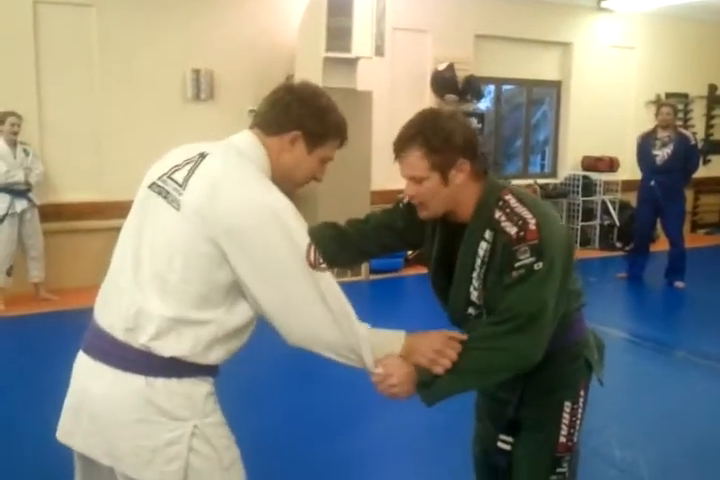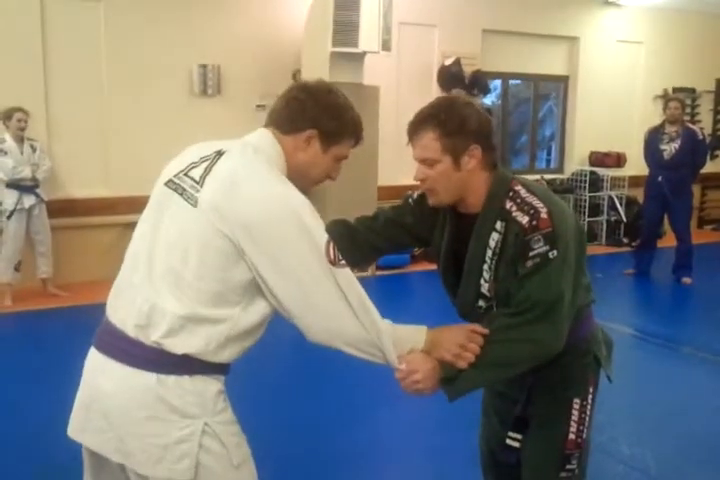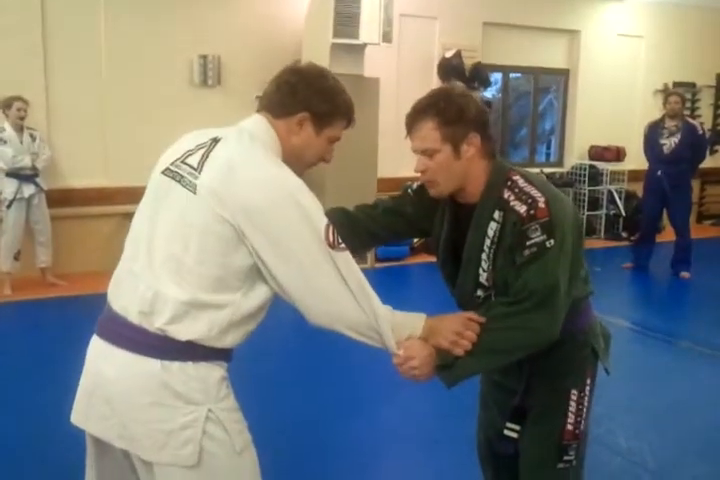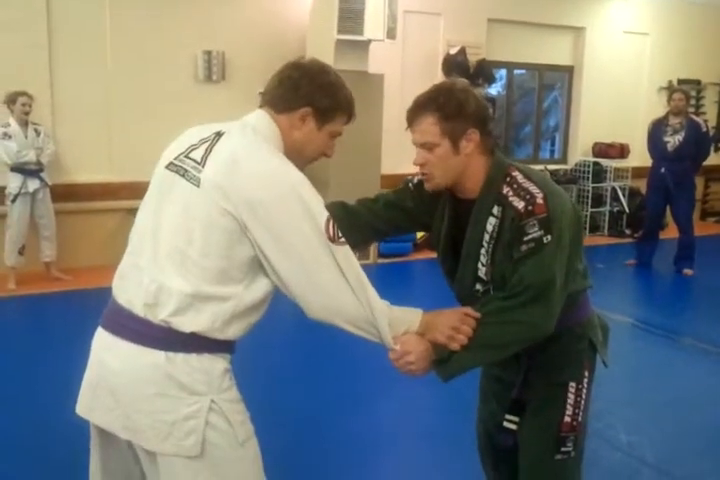
dt=0.4s
person 1, frame 1
left shoulder: (182, 159)
right shoulder: (256, 203)
right elbow: (313, 319)
right wrist: (403, 346)
left hip: (98, 374)
right hip: (159, 399)
person 1, frame 2
left shoulder: (199, 157)
right shoulder: (271, 200)
right elbow: (332, 314)
right wrist: (426, 342)
left hip: (108, 369)
right hip: (168, 396)
person 1, frame 3
left shoulder: (192, 146)
right shoulder: (268, 184)
right elbow: (331, 294)
right wrist: (421, 329)
left hip: (111, 356)
right hip: (173, 383)
person 1, frame 4
left shoulder: (195, 140)
right shoulder: (270, 177)
right elbow: (329, 289)
right wrist: (418, 324)
left hip: (115, 350)
right hip: (176, 376)
person 2, frame 1
left shoulder: (528, 231)
right shoulder: (428, 209)
left elbow: (519, 341)
right elbow: (360, 237)
left wrist: (422, 374)
left hip: (553, 364)
right hip: (499, 358)
person 2, frame 2
left shoulder: (539, 222)
right shoulder: (437, 204)
left elbow: (539, 331)
right elbow: (371, 234)
left wrist: (446, 368)
left hip: (562, 360)
right hip: (507, 355)
person 2, frame 3
left shoulder: (536, 211)
right shoulder: (437, 194)
left elbow: (536, 319)
right elbow: (373, 222)
left wrist: (443, 354)
left hip: (560, 352)
right hip: (506, 348)
person 2, frame 4
left shoulder: (535, 206)
right shoulder: (437, 190)
left elbow: (530, 312)
right elbow: (372, 215)
left wrist: (439, 348)
left hip: (559, 345)
right hip: (505, 344)
person 3, frame 1
left shoulder: (26, 149)
left elbow: (38, 171)
left wrist: (28, 181)
right wrist: (25, 175)
left hip: (26, 201)
left knee: (35, 245)
left ankle: (40, 289)
person 3, frame 2
left shoulder: (33, 145)
left elbow: (46, 166)
left wrist: (35, 177)
right wrist: (31, 171)
left hip: (34, 196)
left knee: (43, 241)
left ankle: (48, 284)
person 3, frame 3
left shoulder: (34, 134)
left elbow: (46, 155)
left wrist: (34, 166)
right wrist: (31, 160)
left hip: (34, 186)
left knee: (43, 230)
left ankle: (47, 273)
person 3, frame 4
left shoulder: (39, 129)
left elbow: (50, 151)
left wrist: (39, 160)
right wrist: (35, 155)
left hip: (39, 181)
right hip: (19, 183)
left knee: (48, 225)
right knee: (16, 229)
left ankle: (51, 268)
person 4, frame 1
left shoulder: (685, 138)
right shoulder: (645, 138)
left elbow: (692, 163)
left wrist: (678, 181)
right wrist: (651, 177)
left hip: (672, 193)
right hip: (648, 190)
left knee: (675, 235)
right knee: (641, 232)
left ankle: (676, 276)
right ankle: (633, 271)
person 4, frame 2
left shoulder: (693, 133)
right shoulder: (652, 133)
left elbow: (700, 158)
left wrist: (686, 176)
right wrist: (658, 173)
left hip: (679, 188)
right hip: (655, 186)
left knee: (682, 231)
right knee: (649, 228)
left ankle: (683, 272)
right ankle: (641, 267)
person 4, frame 3
left shoulder: (693, 128)
right shoulder: (652, 127)
left elbow: (700, 152)
left wrist: (686, 171)
right wrist: (657, 167)
left hip: (679, 183)
right hip: (655, 180)
left knee: (681, 225)
right knee: (648, 222)
left ankle: (682, 266)
right ankle: (639, 260)
person 4, frame 4
left shoulder: (697, 125)
right shoulder: (656, 124)
left elbow: (704, 150)
left wrist: (689, 168)
right wrist: (661, 164)
left hip: (682, 180)
right hip: (658, 177)
left knee: (684, 223)
right knee: (651, 219)
left ankle: (685, 263)
right ankle: (642, 258)
